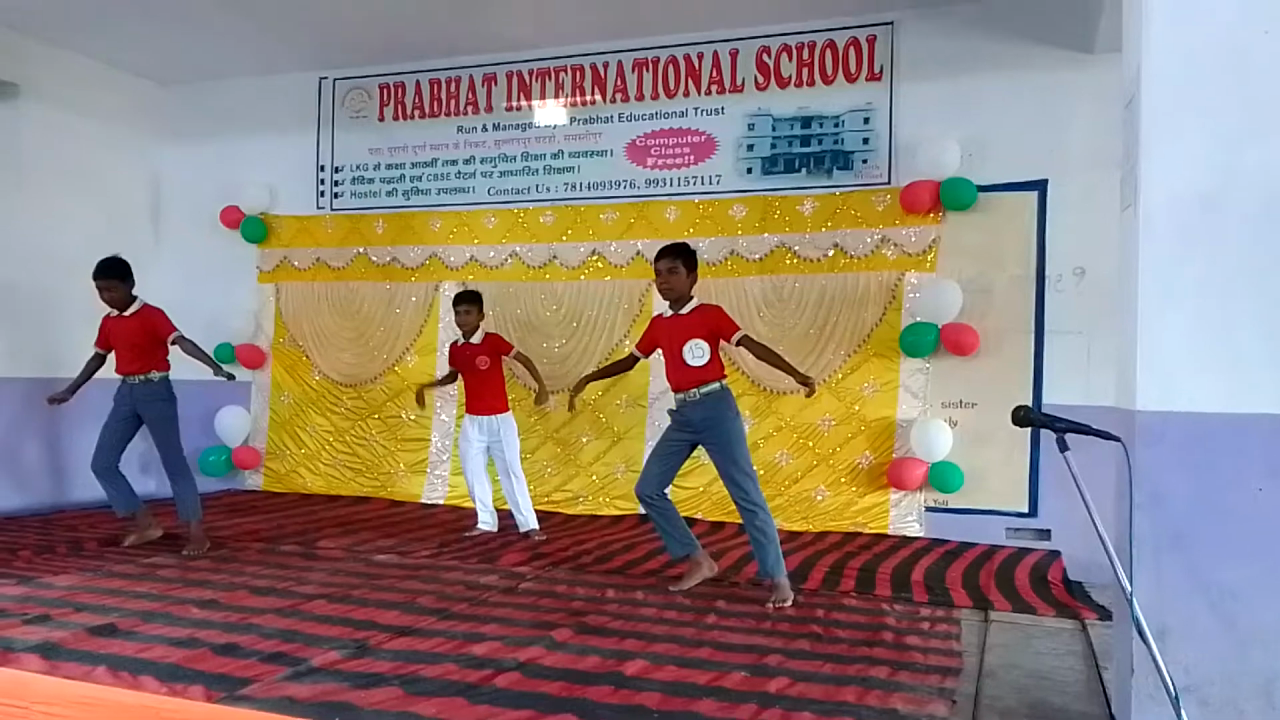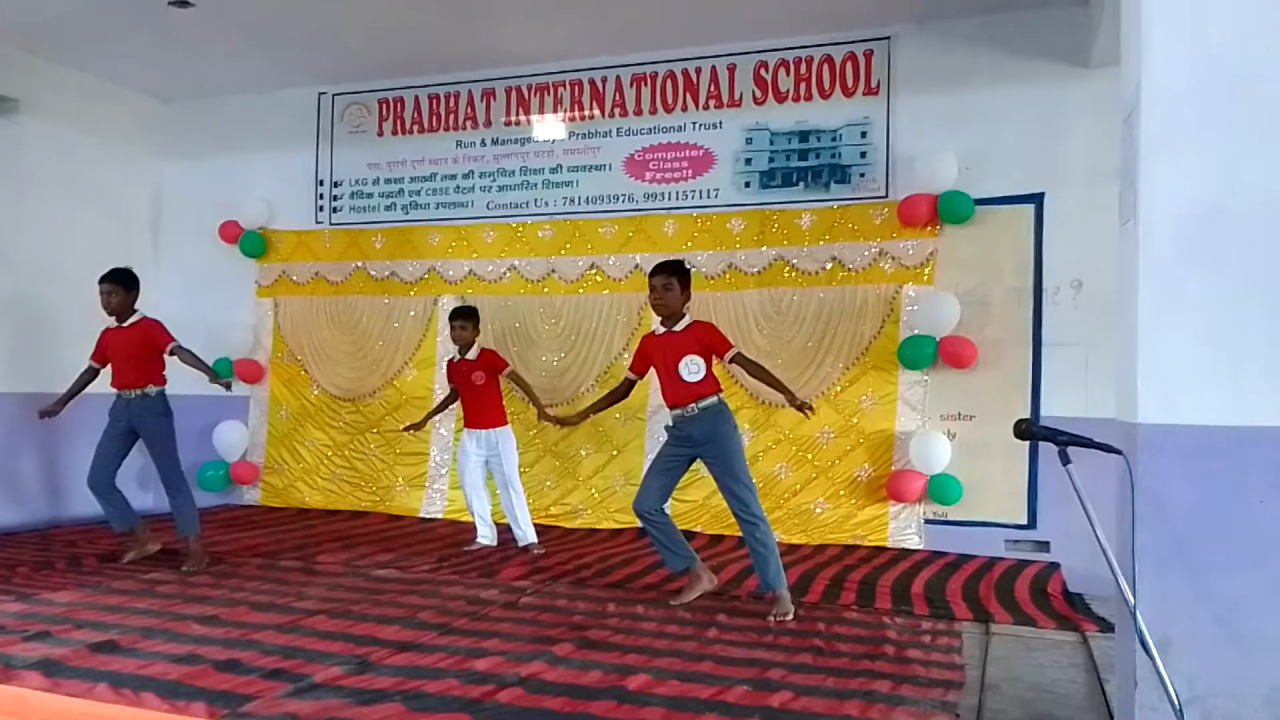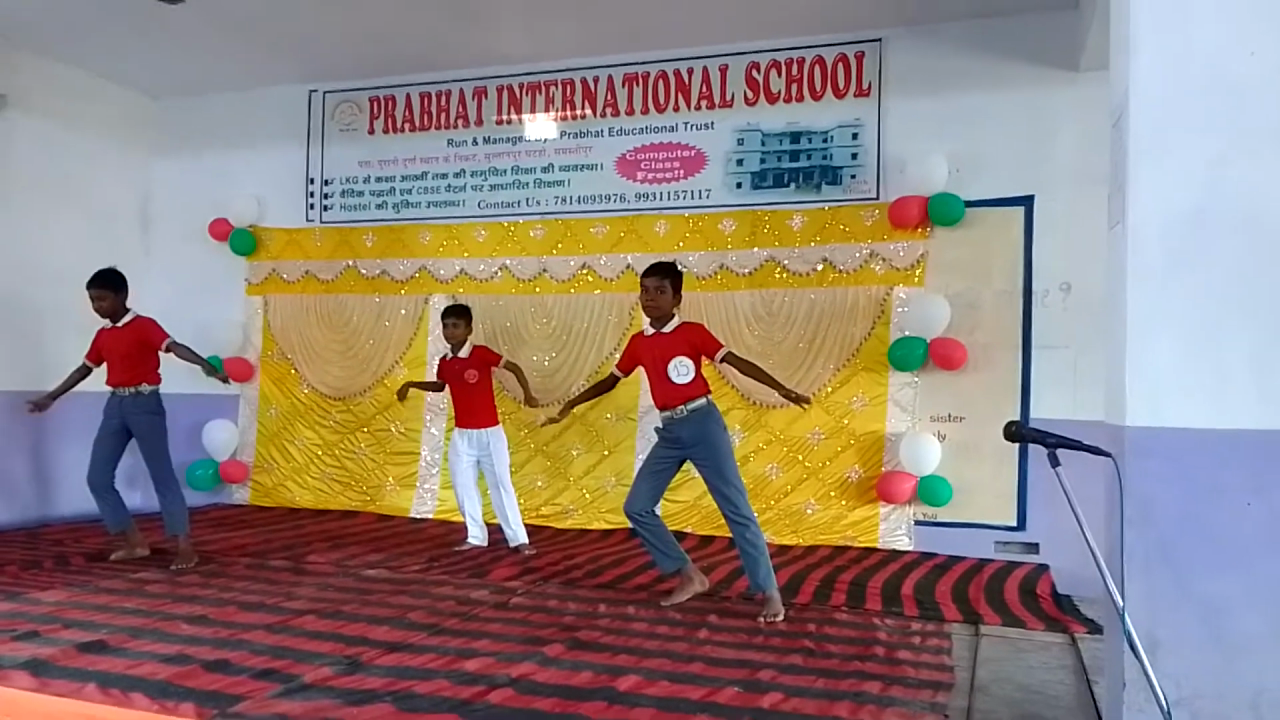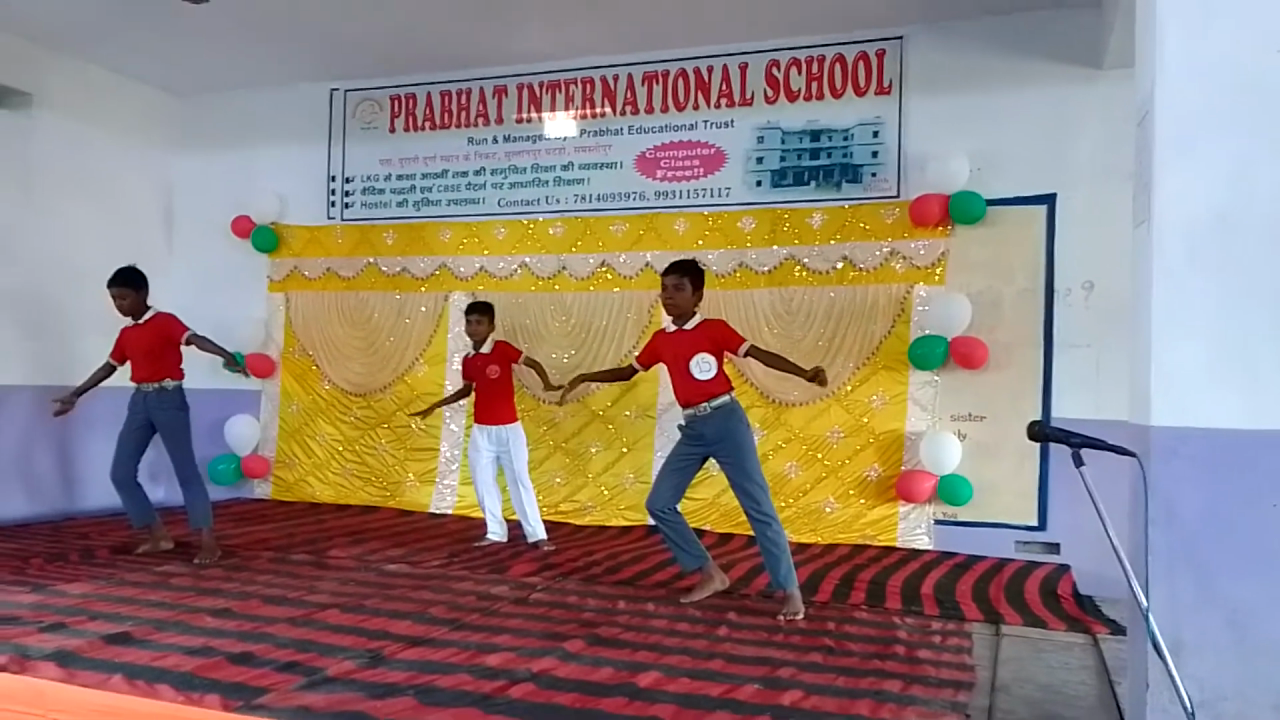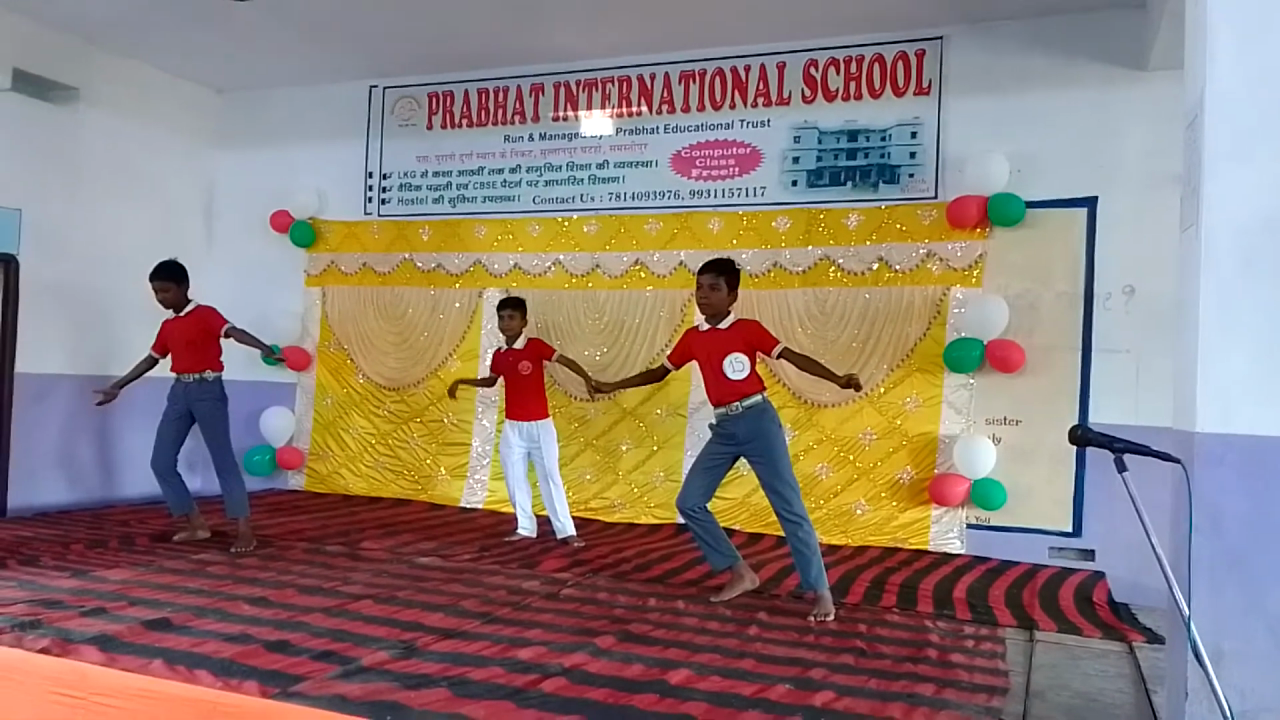
dt=1s
person 1, frame 1
left shoulder: (711, 314)
right shoulder: (657, 324)
left elbow: (752, 346)
right elbow: (629, 361)
left wrist: (796, 375)
right wrist: (587, 379)
left hip: (716, 408)
right hip: (682, 415)
left knee: (747, 495)
right knee: (648, 489)
left ankle: (779, 579)
right ankle: (699, 561)
person 1, frame 2
left shoulder: (703, 331)
right shoulder: (649, 343)
left elbow: (745, 363)
right elbow: (624, 388)
left wrist: (788, 394)
right wrist: (582, 415)
left hip: (714, 423)
right hip: (679, 431)
left knee: (747, 509)
right knee: (645, 504)
left ankle: (780, 591)
right ankle: (697, 574)
person 1, frame 3
left shoulder: (693, 332)
right shoulder: (638, 342)
left elbow: (736, 362)
right elbow: (611, 381)
left wrist: (782, 390)
right wrist: (570, 405)
left hip: (703, 424)
right hip: (669, 432)
left knee: (736, 509)
right knee: (636, 507)
left ankle: (770, 593)
right ankle: (689, 576)
person 1, frame 4
left shoulder: (715, 329)
right shoulder: (660, 339)
left elbow: (760, 354)
right elbow: (627, 371)
left wrist: (805, 373)
right wrist: (584, 378)
left hip: (726, 421)
right hip: (692, 429)
left knee: (758, 507)
right knee: (658, 503)
left ankle: (791, 591)
right ankle: (710, 574)
person 1, frame 5
left shoulder: (748, 329)
right shoulder: (692, 337)
left elbow: (793, 357)
right elbow: (659, 372)
left wrist: (838, 379)
right wrist: (615, 385)
left hip: (758, 421)
right hip: (723, 428)
left knee: (789, 507)
right knee: (688, 501)
left ankle: (821, 592)
right ankle: (740, 573)
person 2, frame 1
left shoulder: (152, 315)
right shoulder: (107, 322)
left elbow: (181, 342)
right elbow: (98, 358)
left wrist: (215, 367)
right wrist: (69, 391)
left hip: (155, 392)
right hip: (125, 393)
left knee: (174, 463)
right knee: (102, 463)
left ankle: (197, 531)
right ankle: (145, 523)
person 2, frame 2
left shoulder: (150, 327)
right shoulder: (107, 335)
left elbow: (179, 351)
right elbow: (91, 371)
left wrist: (212, 374)
right wrist: (61, 403)
left hip: (151, 406)
right hip: (121, 408)
left knee: (172, 477)
right knee: (99, 479)
left ankle: (195, 547)
right ankle: (143, 538)
person 2, frame 3
left shoulder: (144, 326)
right shoulder: (102, 335)
left elbow: (174, 347)
right elbow: (84, 369)
left wrist: (206, 365)
right wrist: (51, 398)
left hip: (144, 404)
right hip: (115, 406)
left knee: (162, 476)
right knee: (98, 478)
left ankle: (185, 547)
right ankle: (134, 542)
person 2, frame 4
left shoulder: (165, 322)
right shoulder: (125, 334)
left elbow: (194, 339)
right elbow: (108, 367)
left wrist: (227, 356)
right wrist: (75, 395)
left hip: (168, 399)
right hip: (139, 401)
left knee: (186, 470)
right knee: (121, 473)
left ankle: (208, 541)
right ankle: (159, 536)
person 2, frame 5
left shoulder: (206, 315)
right shoulder: (167, 327)
left elbow: (233, 332)
right elbow: (151, 359)
left wrist: (265, 349)
right wrist: (117, 386)
left hip: (207, 390)
right hip: (179, 392)
left knee: (223, 460)
right knee: (161, 462)
left ankle: (245, 530)
right ankle: (196, 524)
person 3, frame 1
left shoulder: (494, 341)
right shoulder: (455, 348)
left elbow: (524, 360)
left wrist: (541, 386)
right wrist: (426, 387)
left hip: (500, 419)
right hip: (472, 422)
left knee: (511, 472)
right knee: (474, 473)
left ankle: (529, 524)
right ankle: (486, 522)
person 3, frame 2
left shoulder: (489, 357)
right shoulder: (452, 365)
left elbow: (517, 379)
left wrist: (540, 407)
right wrist: (425, 419)
left hip: (498, 433)
right hip: (470, 436)
left knee: (510, 485)
right knee: (472, 487)
left ankle: (528, 538)
right ankle: (485, 536)
person 3, frame 3
left shoulder: (481, 353)
right shoulder: (444, 362)
left elbow: (514, 368)
right elbow: (439, 386)
left wrist: (527, 393)
right wrist: (411, 384)
left hip: (489, 433)
right hip: (461, 435)
left knee: (501, 485)
right knee: (463, 487)
left ankle: (519, 539)
right ankle: (476, 536)
person 3, frame 4
left shoulder: (502, 349)
right shoulder: (467, 361)
left elbow: (533, 363)
left wrist: (548, 383)
right wrist: (435, 406)
left hip: (509, 429)
right hip: (481, 431)
left knee: (520, 481)
right knee: (483, 483)
left ankle: (537, 535)
right ankle: (495, 532)
person 3, frame 5
left shoulder: (536, 346)
right shoulder: (498, 355)
left elbow: (566, 361)
right elbow: (490, 381)
left wrist: (587, 377)
right wrist: (461, 381)
left hip: (540, 425)
right hip: (513, 427)
left knee: (550, 477)
right knee: (515, 479)
left ankle: (566, 530)
right ankle: (525, 527)
